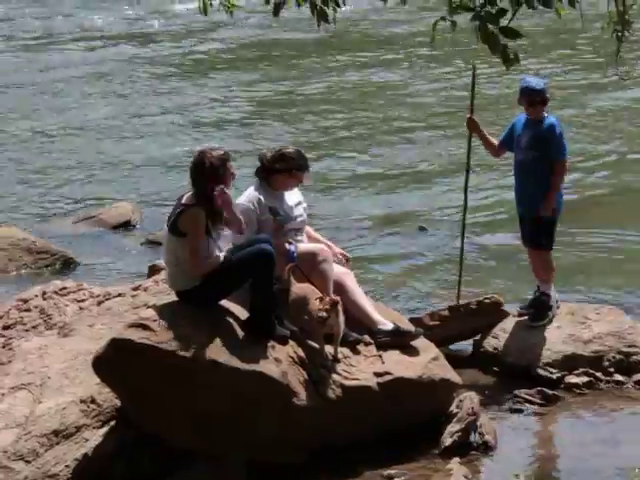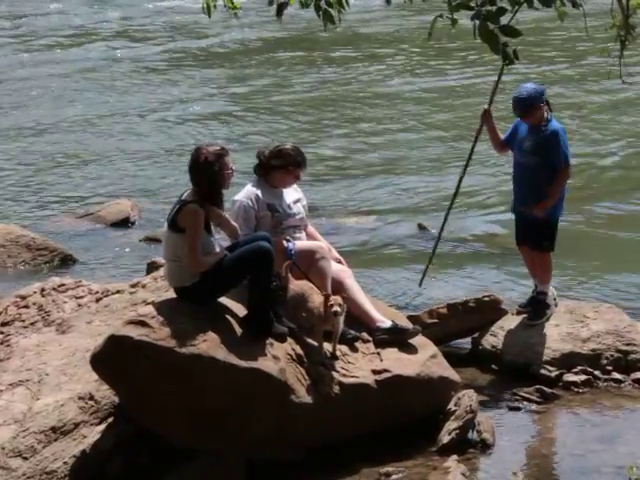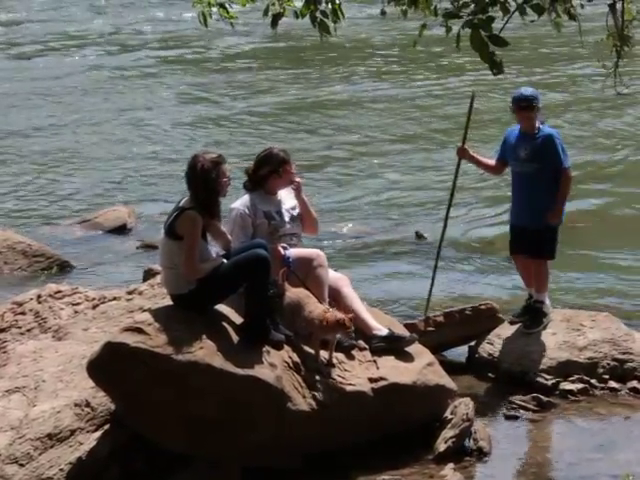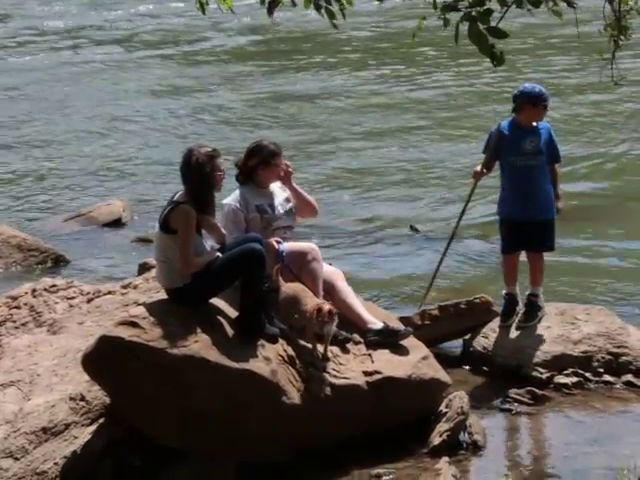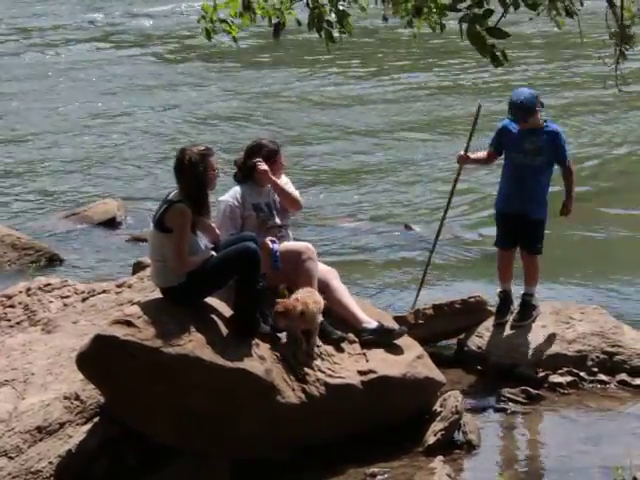
dt=1s
person 1, frame 1
left shoulder: (551, 126)
right shoulder: (518, 123)
left elbow: (561, 167)
right elbow: (497, 151)
left wrist: (550, 202)
right wrist: (478, 131)
left hip: (543, 202)
right hip: (524, 201)
left knee: (540, 251)
right knee: (531, 249)
left ankle: (548, 299)
right ankle: (542, 292)
person 1, frame 2
left shoulder: (554, 132)
right shoulder: (521, 124)
left elbow: (565, 172)
right elbow: (501, 147)
left wrist: (546, 204)
right wrist: (489, 124)
left hip: (544, 207)
right hip: (522, 203)
left knee: (541, 251)
right knee: (525, 248)
left ankle: (546, 297)
right ankle: (540, 291)
person 1, frame 3
left shoulder: (549, 137)
right shoulder: (511, 135)
left elbow: (566, 175)
right elbow: (498, 168)
left wrist: (559, 208)
right wrist: (471, 157)
left hip: (544, 214)
right hip: (520, 212)
left knee: (538, 260)
right knee: (519, 256)
left ankle: (541, 306)
right ankle: (533, 299)
person 1, frame 4
left shoulder: (545, 130)
right shoulder: (502, 131)
left elbow: (552, 166)
right elbow: (489, 163)
left wrist: (556, 196)
right wrist: (480, 171)
left hip: (541, 207)
right hip: (511, 208)
left knee: (536, 254)
right knee: (509, 255)
left ankle: (535, 301)
right ankle: (511, 299)
person 1, frame 5
left shoulder: (553, 133)
right shoulder: (507, 128)
left elbow: (567, 168)
right elbow: (491, 155)
left wrist: (569, 198)
right wrist: (469, 158)
left hip: (534, 207)
right hip: (507, 204)
left knee: (529, 254)
right knee: (505, 251)
left ankle: (529, 300)
right ankle: (505, 297)
person 2, frame 1
left shoulder: (293, 193)
right shoulder: (250, 202)
left wrist: (330, 245)
left hip: (303, 260)
left knee: (344, 275)
right knee: (321, 253)
left ankle: (381, 326)
person 2, frame 2
left shoulder: (293, 191)
right shoulder: (248, 199)
left elbow: (305, 227)
left wrist: (331, 250)
left hip: (302, 257)
left knee: (343, 273)
right knee: (318, 250)
left ankle: (379, 324)
person 2, frame 3
left shoulder: (288, 195)
right shoulder: (244, 207)
left elbow: (312, 229)
left wrist: (300, 197)
right wrist: (270, 251)
left hip: (301, 265)
left knee: (340, 281)
right knee: (316, 257)
left ankle: (376, 332)
person 2, frame 4
left shoulder: (280, 187)
right shoulder: (236, 202)
left elbow: (312, 211)
left wrist: (290, 185)
left hip: (294, 258)
left knee: (334, 275)
right knee: (310, 251)
left ankle: (371, 326)
person 2, frame 5
left shoulder: (278, 181)
right shoulder: (233, 199)
left elbow: (297, 206)
left wrist: (271, 179)
left knee: (328, 274)
right knee: (305, 249)
left ankle: (366, 325)
person 3, frame 1
left shoulder: (197, 199)
right shoulder: (194, 212)
left elbow: (238, 228)
right elbow: (196, 267)
left wrist: (228, 208)
right wrist: (225, 259)
left hip: (198, 280)
right hip: (194, 289)
left knee: (263, 241)
right knee: (264, 255)
left ankle: (270, 315)
right ankle: (260, 324)
person 3, frame 2
left shoulder: (198, 197)
right shoulder: (194, 209)
left elbow: (235, 235)
right elbow: (195, 264)
left wrist: (220, 217)
right wrist: (222, 254)
left hip: (198, 274)
right hip: (192, 285)
left knee: (262, 239)
right knee: (262, 252)
left ankle: (269, 312)
right ankle: (258, 321)
person 3, frame 3
left shoulder: (194, 204)
right shoulder: (192, 216)
left elbow: (226, 244)
right elbow: (191, 271)
left wrist: (212, 223)
right wrist: (219, 261)
left hip: (194, 284)
right hip: (189, 293)
left knee: (259, 246)
right knee: (259, 260)
left ankle: (266, 319)
right ankle: (255, 327)
person 3, frame 4
left shoulder: (188, 198)
right shoulder: (185, 210)
left elbow: (221, 238)
right elbow: (186, 265)
right wrist: (214, 255)
left hip: (188, 278)
right hip: (184, 287)
left knee: (254, 240)
right knee: (254, 254)
left ankle: (261, 314)
right ankle: (251, 323)
person 3, frame 5
left shoulder: (182, 198)
right shoulder: (181, 209)
left elbow: (214, 237)
right elbow: (180, 264)
right wrist: (208, 255)
left hip: (181, 277)
right hip: (178, 286)
left knee: (249, 239)
right knee: (248, 253)
left ankle: (258, 313)
right ankle: (247, 322)
